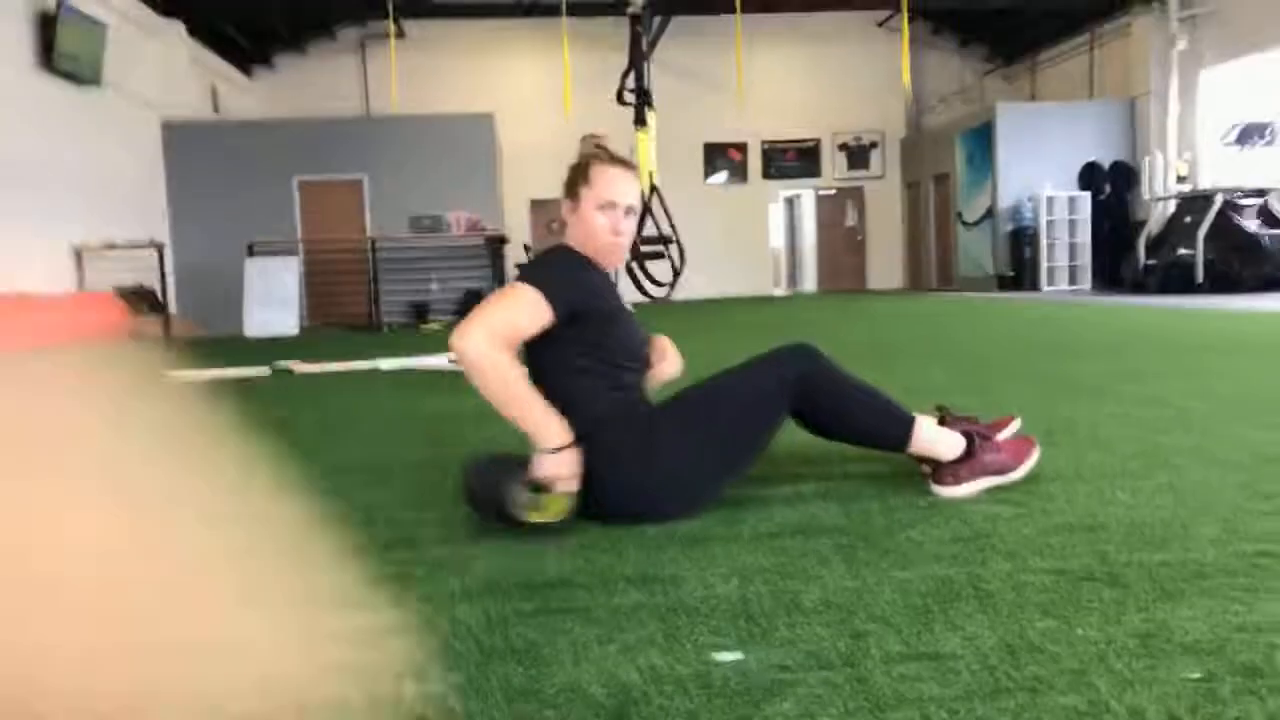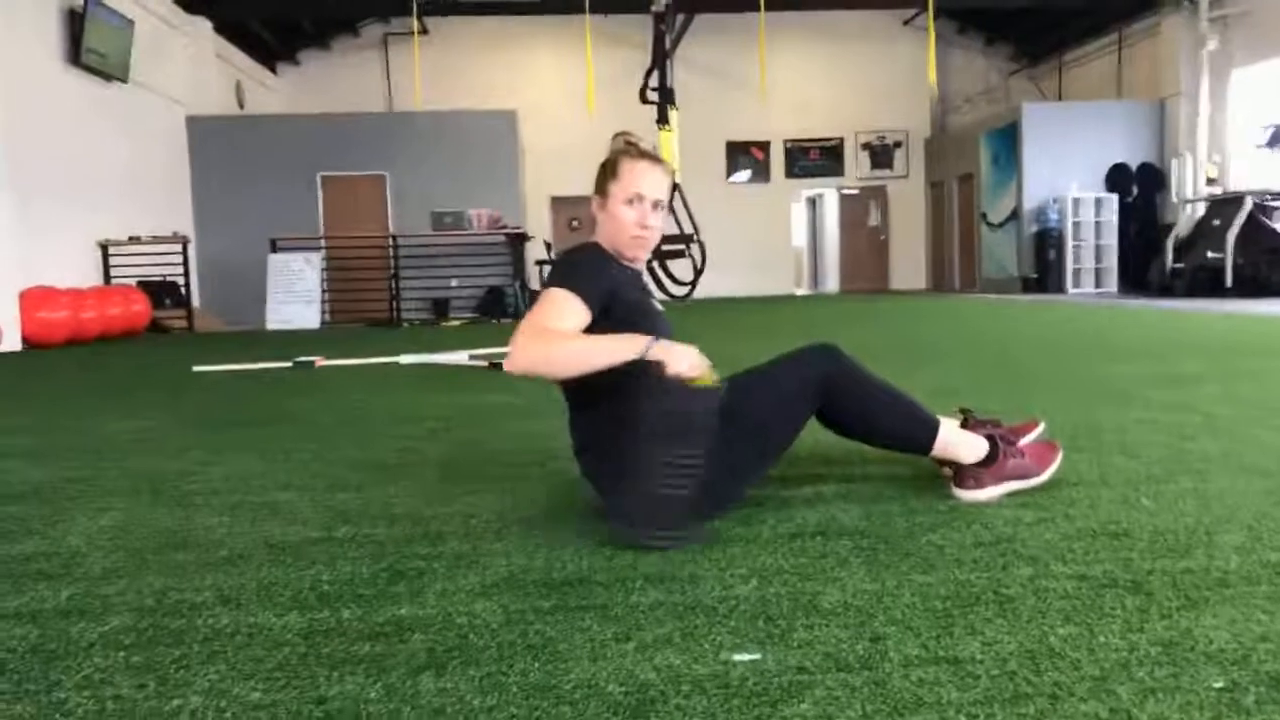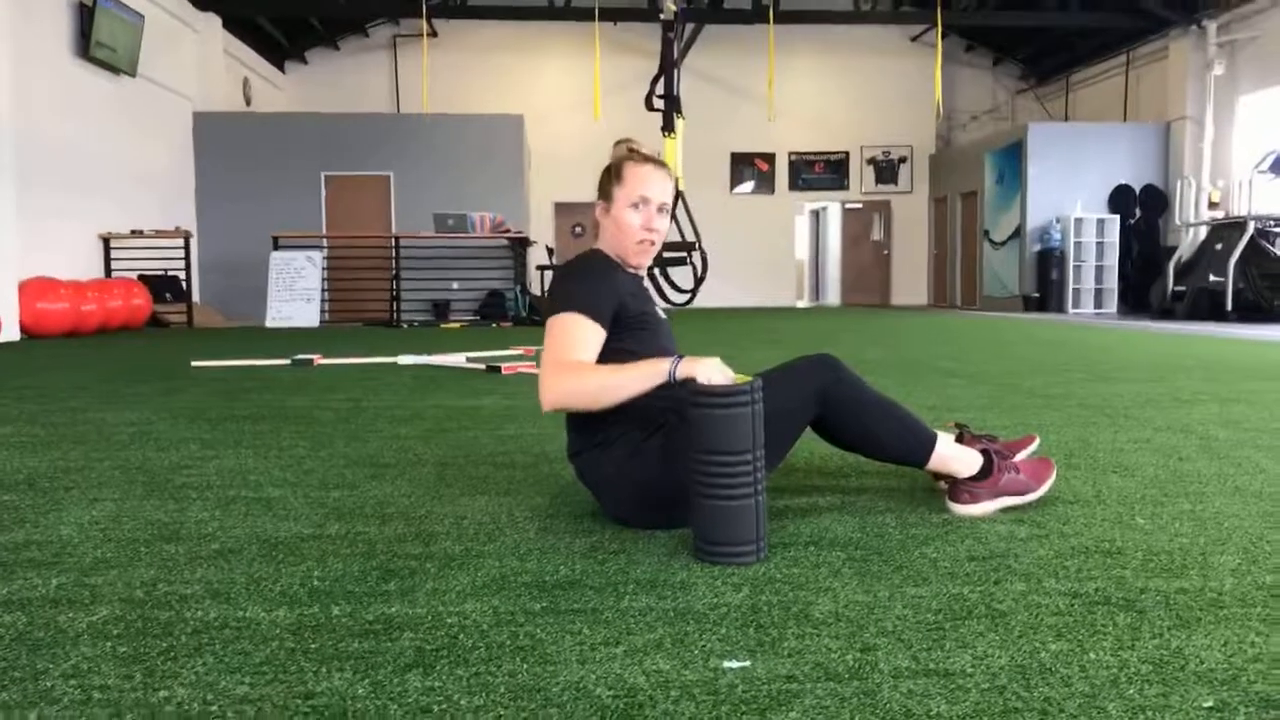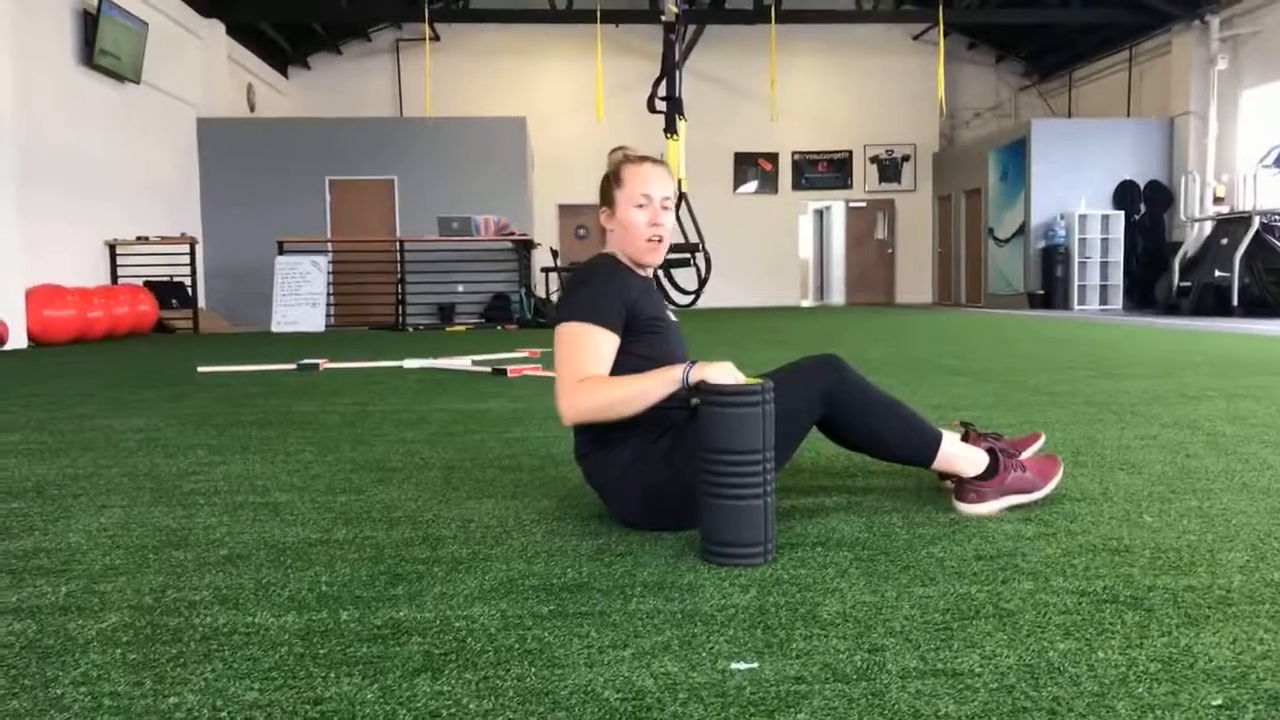
dt=0.3s
person 1, frame 1
left shoulder: (589, 279)
right shoulder: (561, 273)
right elbow: (472, 340)
left wrist: (657, 347)
right wrist: (554, 438)
left hip: (630, 463)
right hip: (631, 474)
left knee: (788, 376)
right knee: (795, 367)
left ankle: (943, 438)
right ankle: (955, 453)
person 1, frame 2
left shoulder: (620, 274)
right shoulder: (588, 268)
right elbow: (525, 351)
left wrist: (682, 362)
right wrist: (649, 347)
left knee: (812, 376)
right knee: (820, 366)
left ankle: (963, 436)
right ankle: (978, 456)
person 1, frame 3
left shoulder: (623, 281)
right shoulder: (590, 278)
right elbow: (556, 388)
left wrist: (691, 380)
right wrist: (677, 366)
left hip: (652, 462)
right hip: (643, 477)
left knee: (813, 384)
right knee: (818, 377)
left ankle: (960, 450)
right ankle: (973, 472)
person 1, frame 4
left shoulder: (635, 284)
right shoulder: (599, 284)
right elbow: (575, 402)
left wrist: (699, 381)
right wrist: (689, 373)
left hip: (658, 464)
right hip: (649, 482)
left knee: (819, 382)
right knee: (824, 378)
left ankle: (965, 449)
right ankle: (980, 471)
